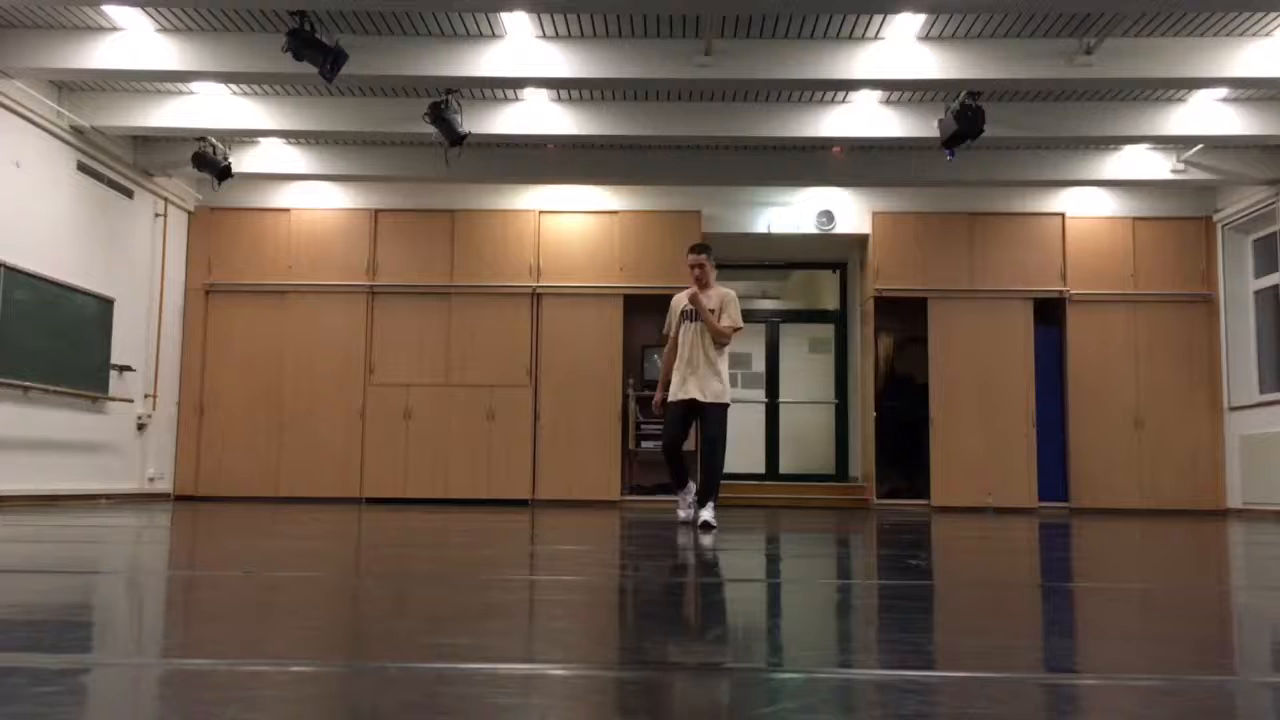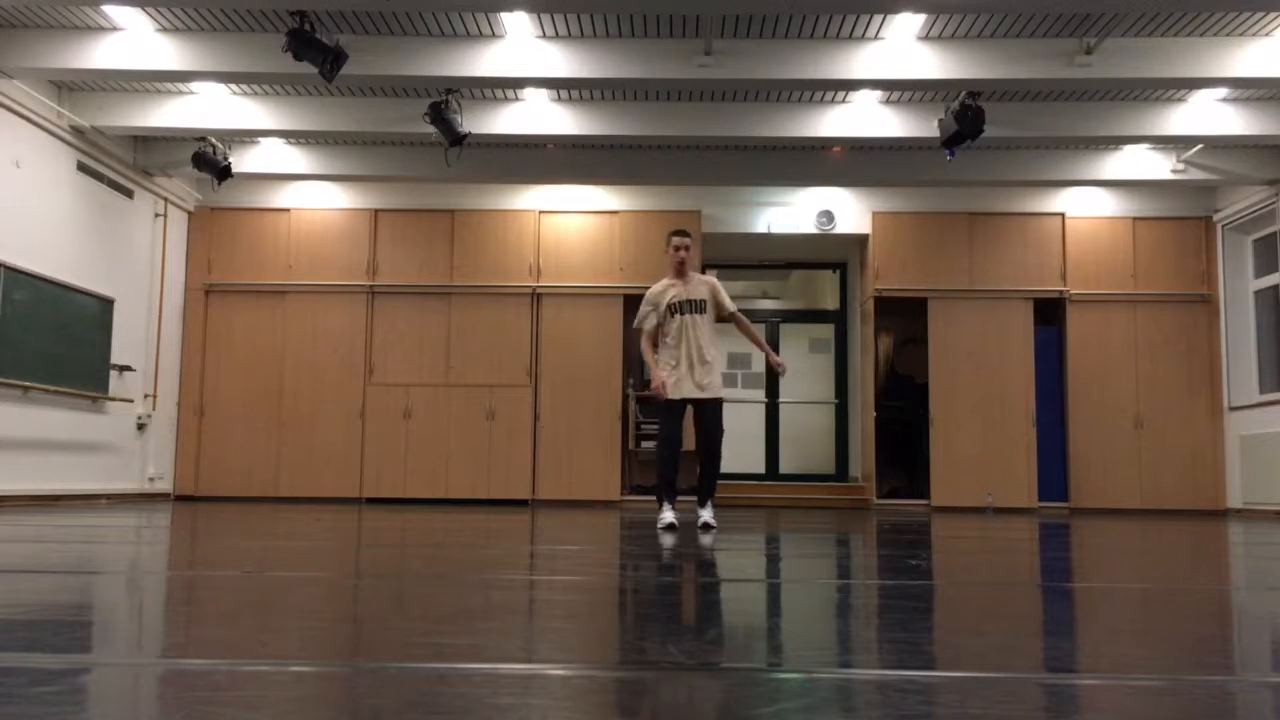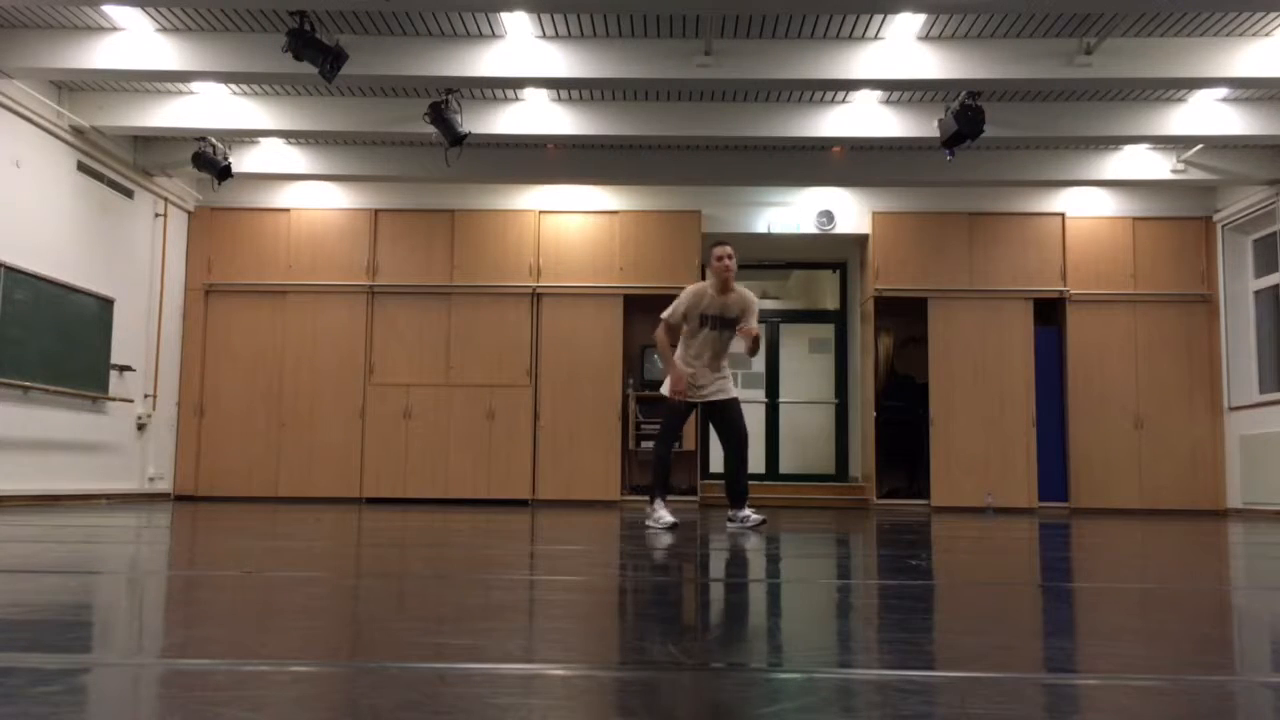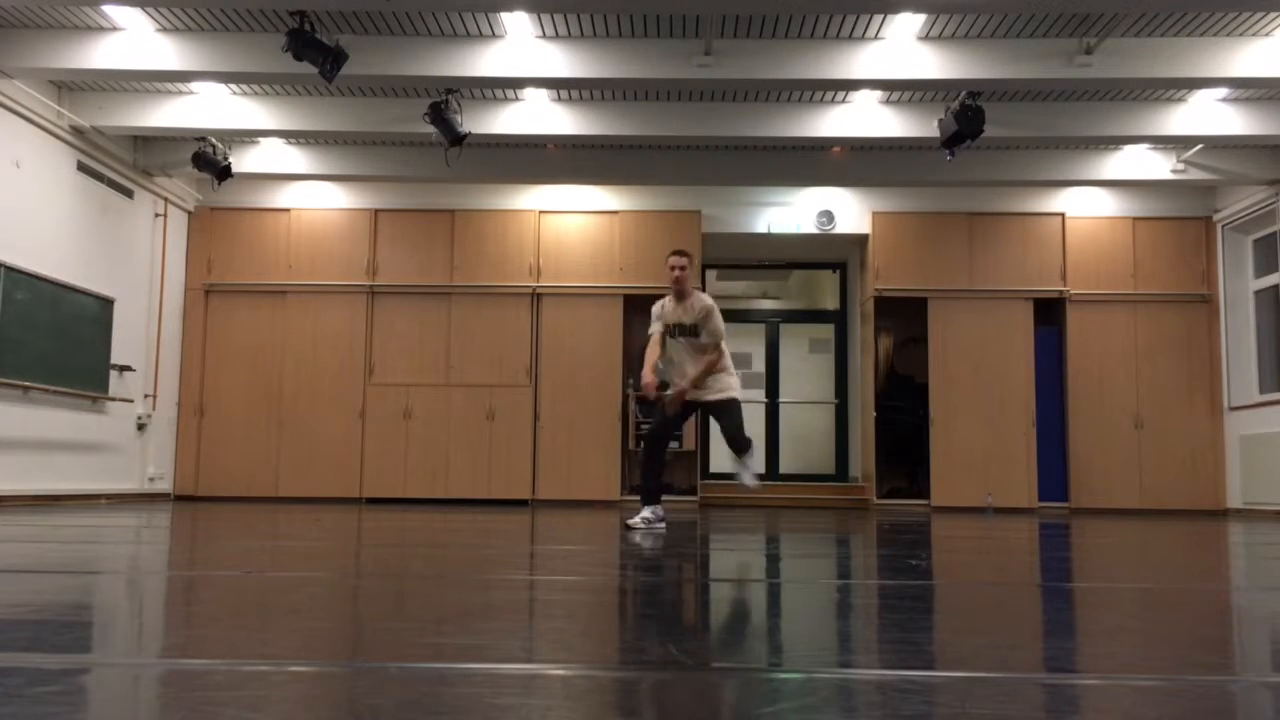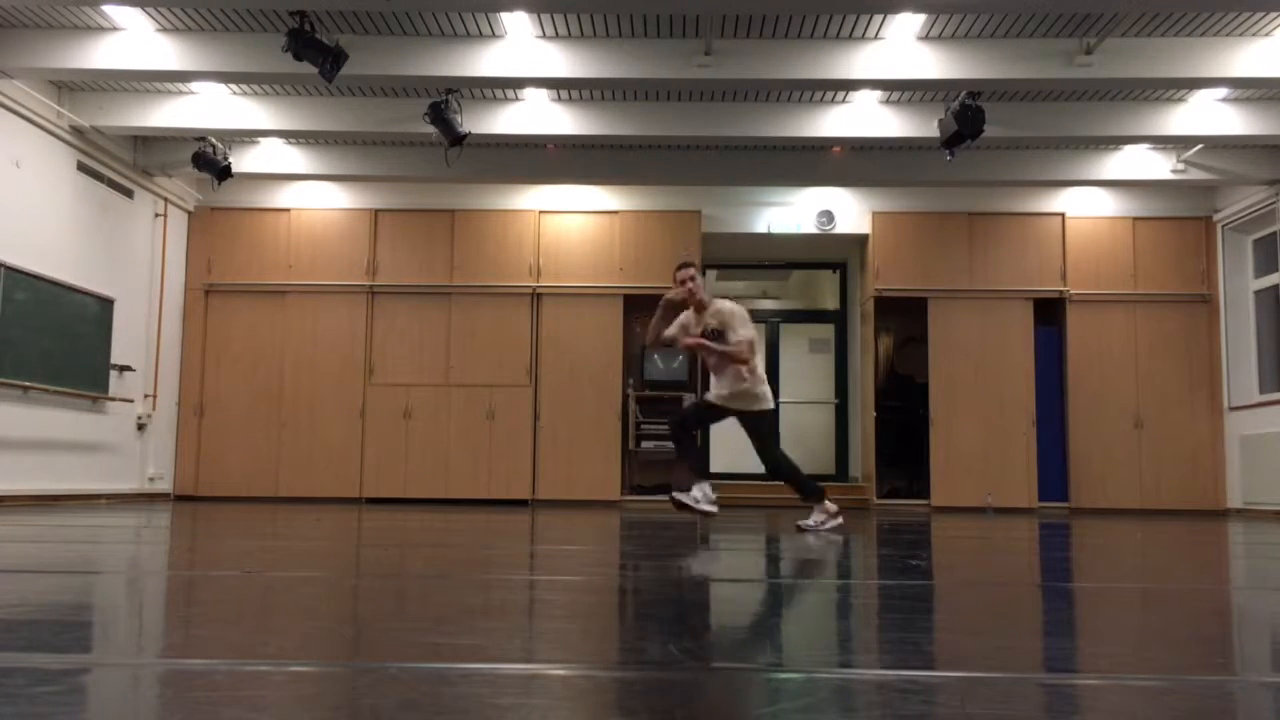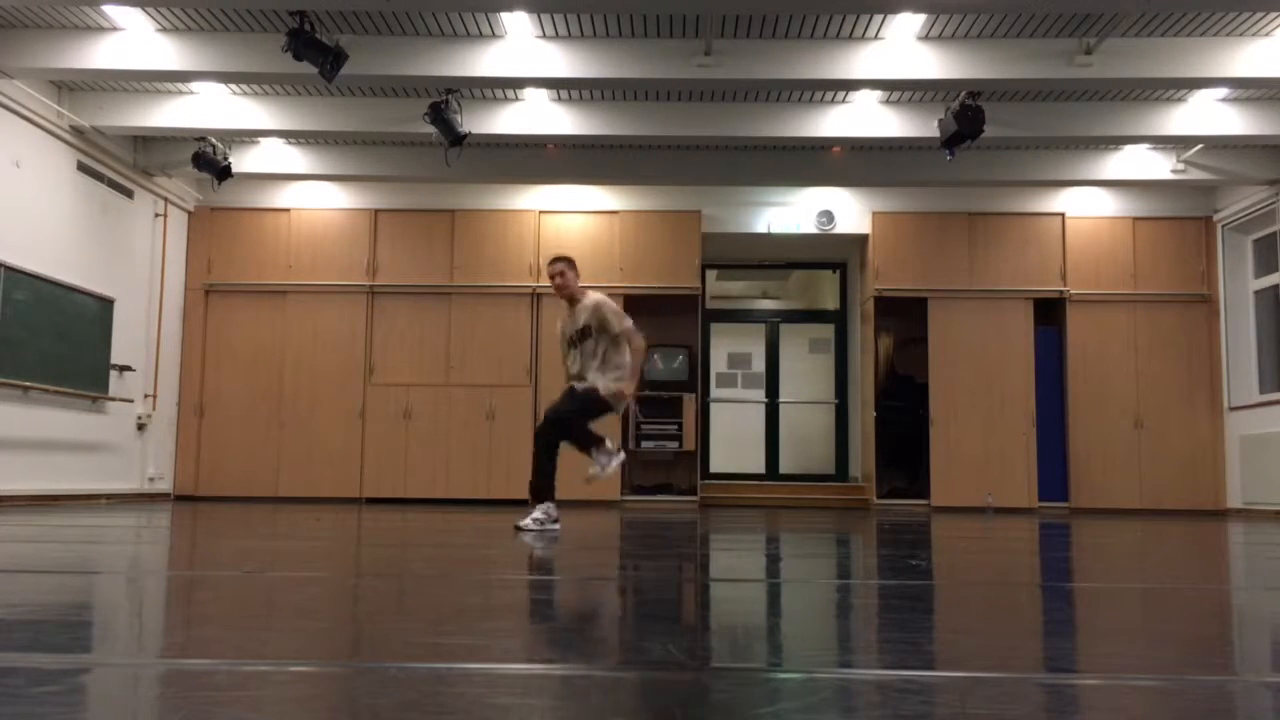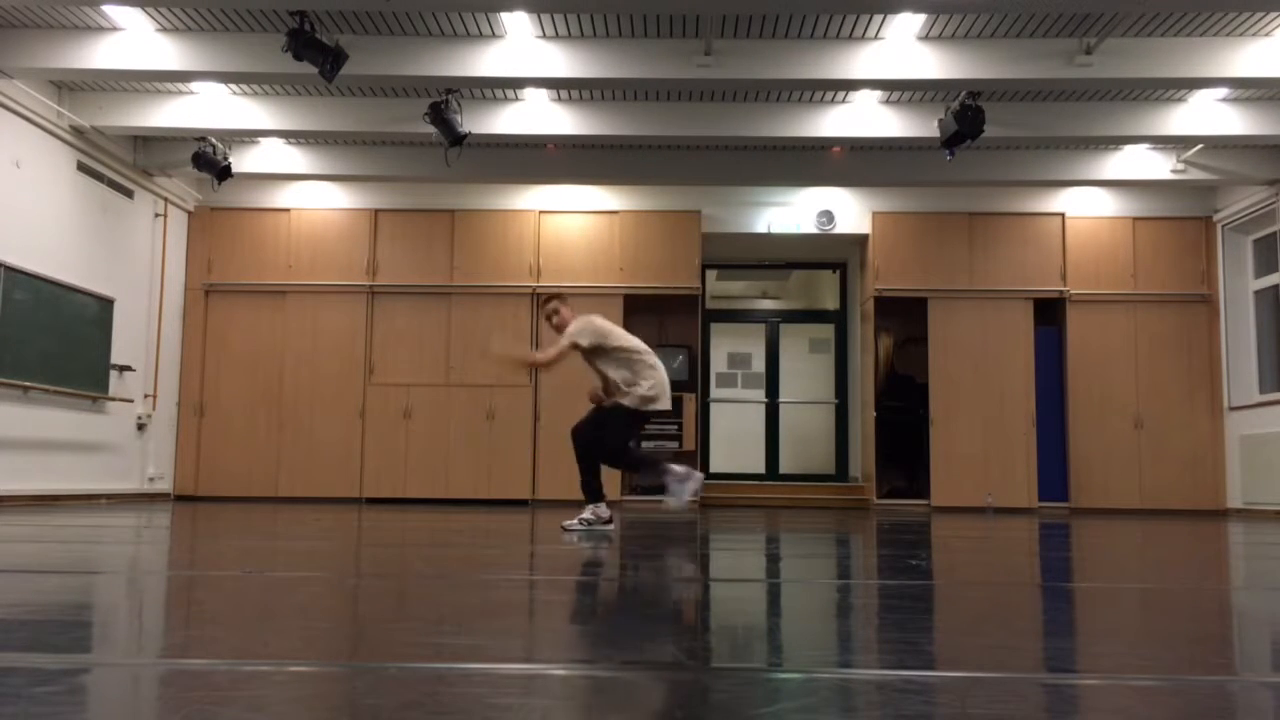
dt=0.7s
person 1, frame 1
left shoulder: (726, 297)
right shoulder: (678, 300)
left elbow: (724, 337)
right elbow: (671, 347)
left wrist: (700, 307)
right wrist: (660, 389)
left hip: (713, 388)
right hip: (680, 387)
left knee: (712, 445)
right knee: (671, 443)
left ankle: (706, 505)
right ankle: (686, 489)
person 1, frame 2
left shoulder: (709, 285)
right shoulder: (656, 293)
left elbow: (738, 320)
right elbow: (647, 339)
left wrist: (769, 352)
right wrist: (655, 372)
left hip: (707, 380)
right hip: (672, 382)
left knee: (710, 443)
right knee: (669, 442)
left ankle: (705, 505)
right ankle: (666, 506)
person 1, frame 3
left shoulder: (747, 300)
right shoulder: (695, 294)
left elbow: (753, 350)
right elbow: (663, 331)
left wrist: (752, 336)
right wrist: (674, 374)
left hip: (718, 380)
right hip: (684, 379)
left knee: (737, 440)
right knee: (666, 440)
left ankle: (738, 509)
right ankle: (657, 505)
person 1, frame 4
left shoulder: (705, 304)
right shoulder: (659, 308)
left elbow: (715, 354)
right elbow: (654, 344)
left wrist: (687, 386)
right wrist: (647, 372)
left hip: (717, 384)
right hip: (680, 387)
left knee: (735, 438)
right knee: (654, 441)
left ankle: (742, 455)
right ankle: (651, 509)
person 1, frame 5
left shoulder: (729, 310)
right shoulder: (685, 319)
left elbow: (746, 356)
right elbow: (653, 340)
left wrist: (703, 345)
right wrist: (663, 306)
left hip: (751, 393)
right hip: (720, 393)
left knee: (773, 461)
right knee: (680, 423)
left ankle: (823, 507)
right ankle: (702, 490)
person 1, frame 6
left shoulder: (597, 304)
right shoulder: (565, 323)
left elbow: (636, 340)
right elbow: (569, 366)
left wrist: (629, 382)
left hip: (610, 385)
right hip: (583, 385)
left knee: (557, 417)
right knee: (545, 433)
left ankle: (603, 449)
right ankle: (545, 509)
person 1, frame 7
left shoulder: (583, 325)
right shoulder: (588, 332)
left elbow: (547, 360)
right elbow: (609, 377)
left wrist: (521, 358)
right wrist: (599, 392)
left hip: (647, 388)
right hip: (633, 390)
left knee: (598, 444)
right knee: (584, 435)
right ankle: (597, 508)
